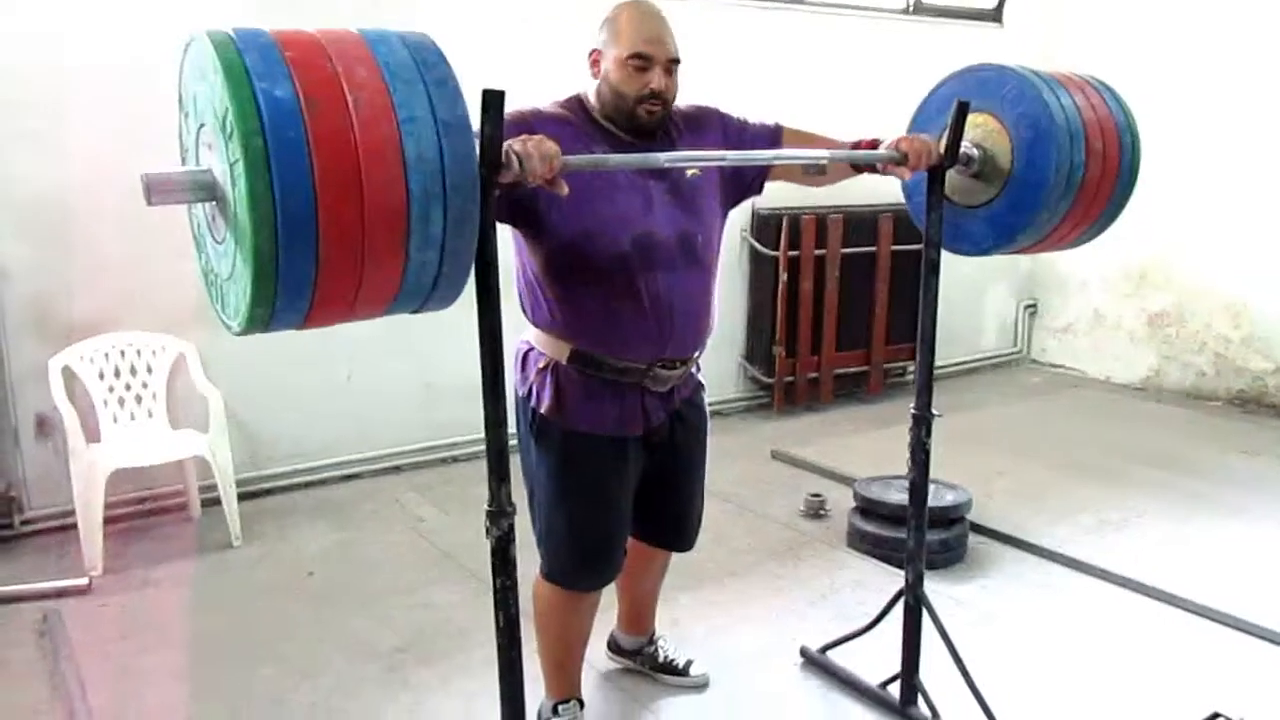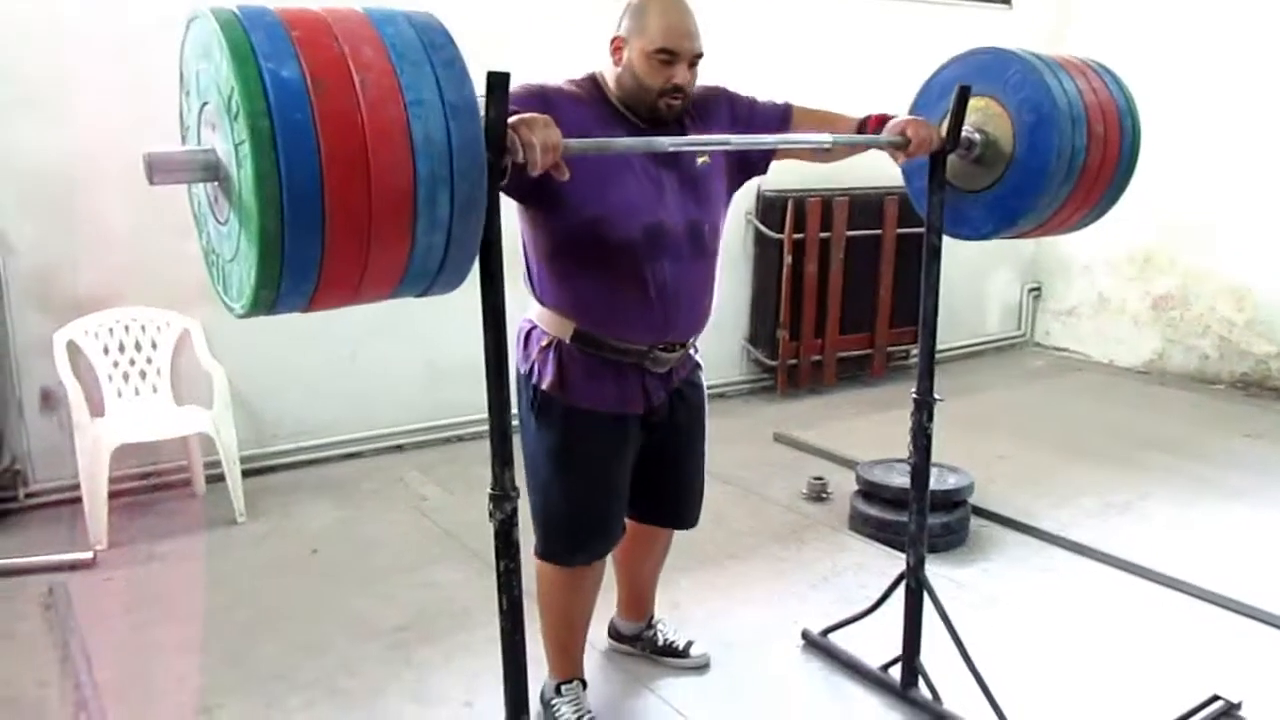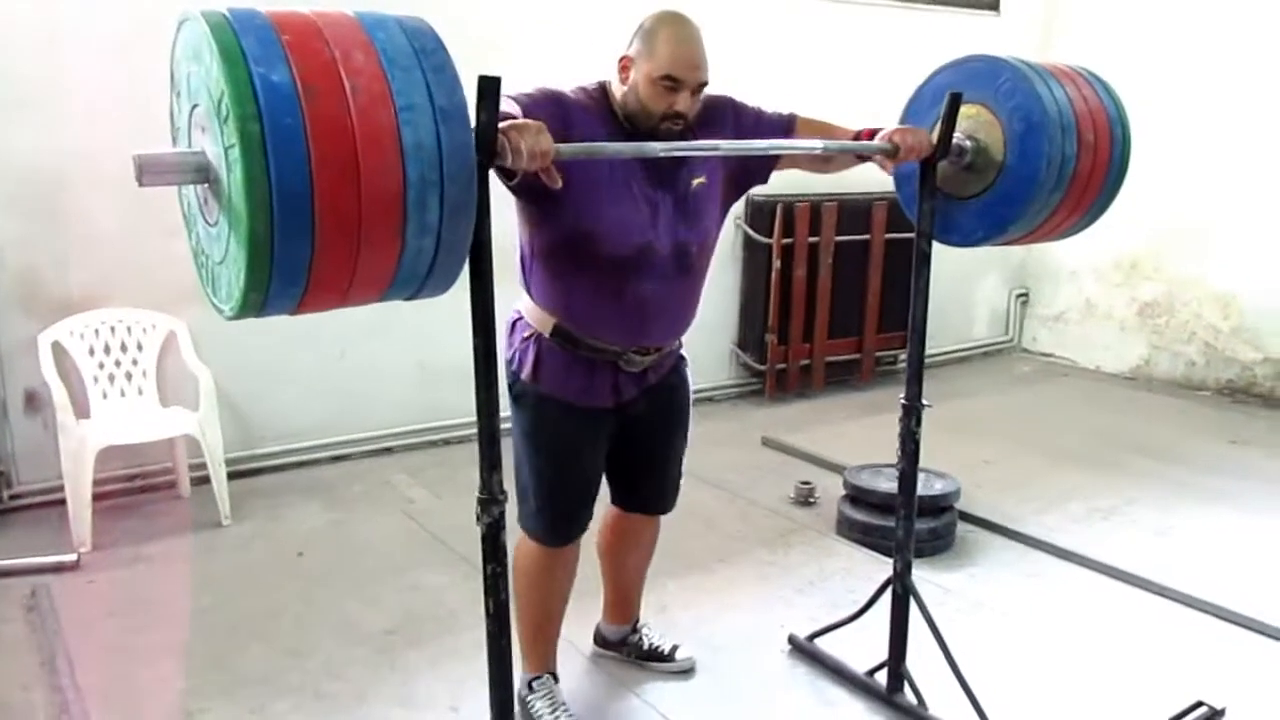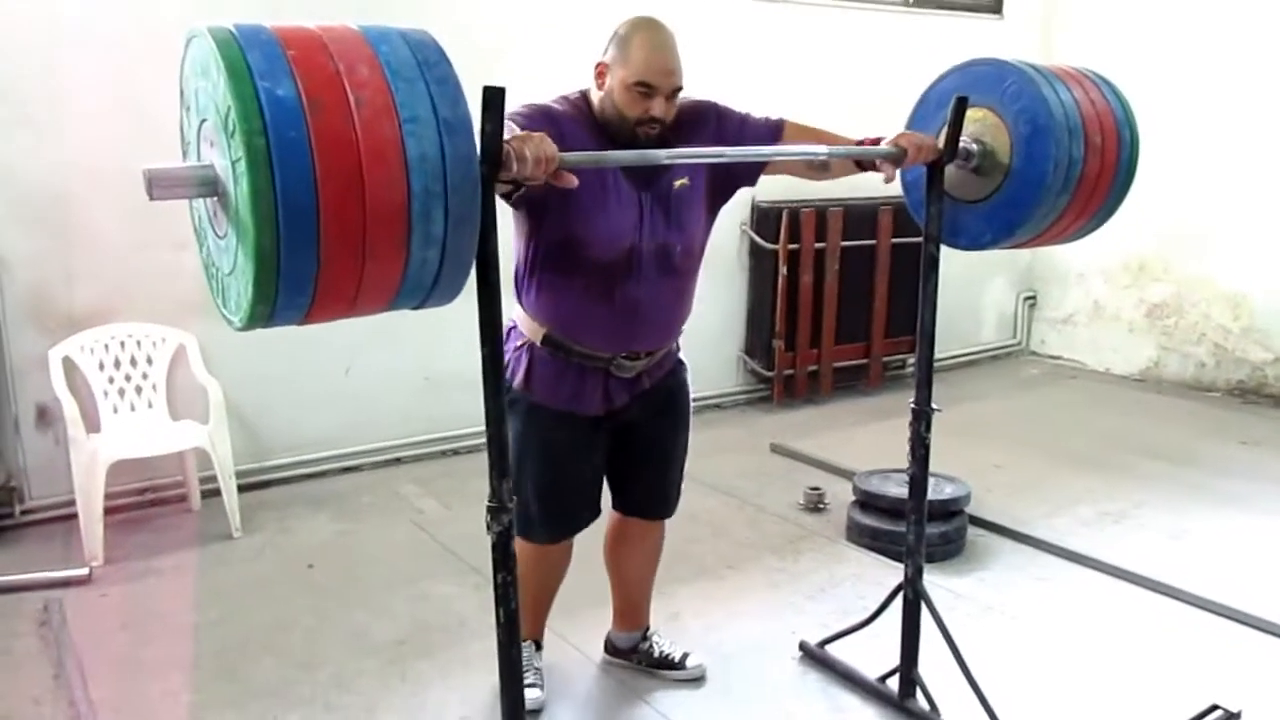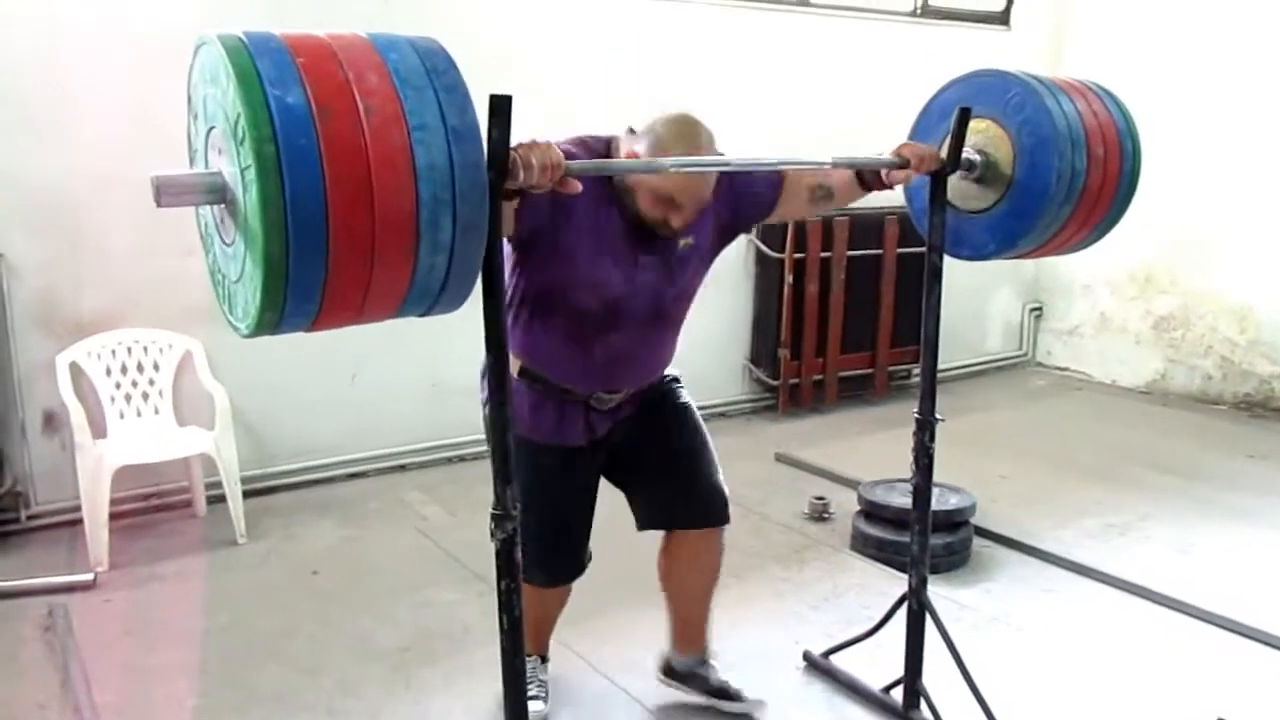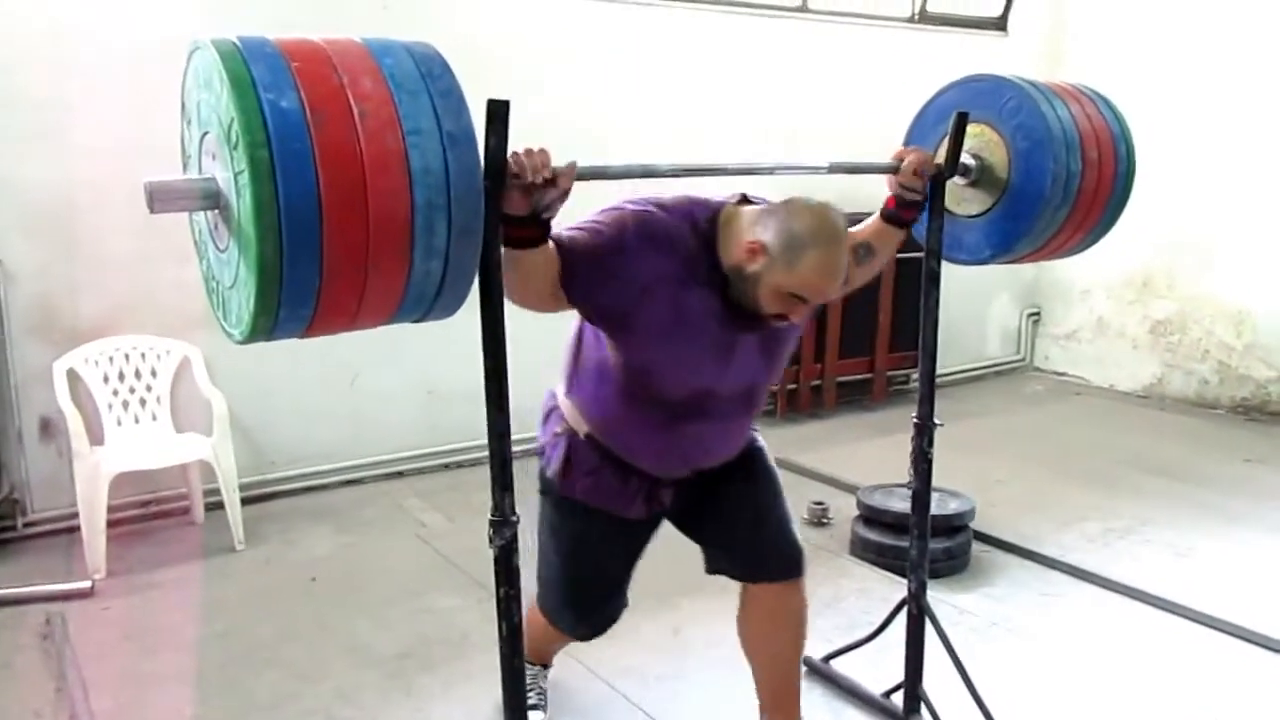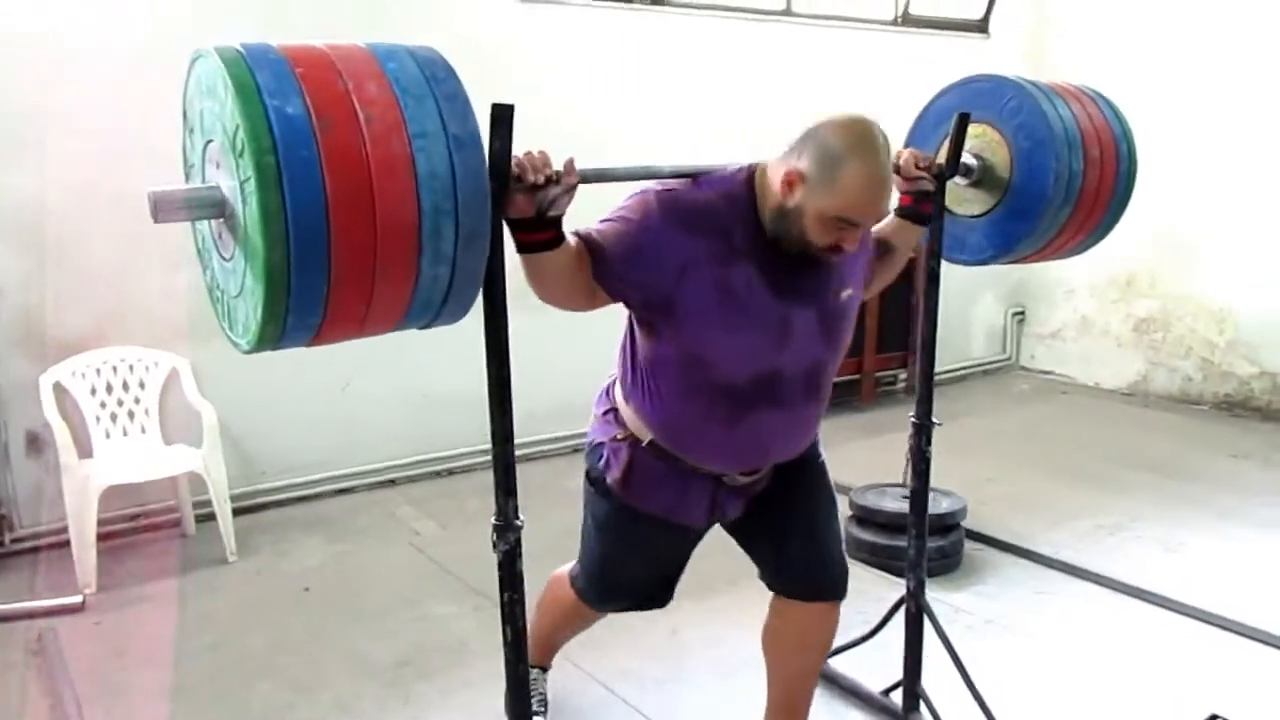
dt=0.3s
person 1, frame 1
left shoulder: (705, 135)
right shoulder: (544, 138)
left elbow: (799, 156)
left wrist: (875, 153)
right wrist: (502, 158)
left hip: (675, 391)
right hip: (580, 398)
left knee: (661, 532)
right knee: (578, 562)
left ankle: (636, 639)
person 1, frame 2
left shoulder: (716, 117)
right shoulder: (554, 114)
left elbow: (807, 131)
left wrist: (881, 127)
right wrist: (509, 137)
left hip: (673, 371)
right hip: (579, 375)
left knee: (660, 514)
right knee: (576, 539)
left ankle: (635, 624)
person 1, frame 3
left shoulder: (721, 130)
right shoulder: (562, 119)
left elbow: (807, 140)
right elbow: (494, 124)
left wrist: (876, 139)
right wrist: (508, 136)
left hip: (656, 365)
right hip: (562, 366)
left knee: (643, 504)
right knee: (553, 524)
left ankle: (620, 629)
person 1, frame 4
left shoulder: (704, 131)
right shoulder: (553, 130)
left elbow: (796, 148)
right elbow: (501, 149)
left wrist: (873, 151)
right wrist: (512, 155)
left hip: (654, 371)
right hip: (557, 374)
left knee: (645, 511)
right knee: (549, 522)
left ankle: (630, 635)
right ankle: (524, 647)
person 1, frame 5
left shoulder: (719, 189)
right shoulder: (557, 186)
left elbow: (799, 189)
left wrist: (880, 175)
right wrist: (513, 186)
left hip: (643, 394)
right hip: (543, 399)
left knee: (701, 517)
right knee: (550, 559)
left ankle: (689, 659)
right ankle: (530, 662)
person 1, frame 6
left shoulder: (789, 255)
right shoulder: (642, 243)
left elbow: (860, 257)
right elbow: (535, 286)
left wrist: (902, 207)
right wrist: (521, 219)
right hip: (599, 460)
left knee: (777, 571)
right knee: (578, 609)
right ankle: (530, 666)
person 1, frame 7
left shoulder: (843, 226)
right shoulder: (678, 220)
right elbow: (574, 285)
left wrist: (915, 209)
right wrist: (535, 225)
right hip: (655, 462)
left knee: (817, 586)
right knee: (602, 588)
right ankle: (529, 667)
